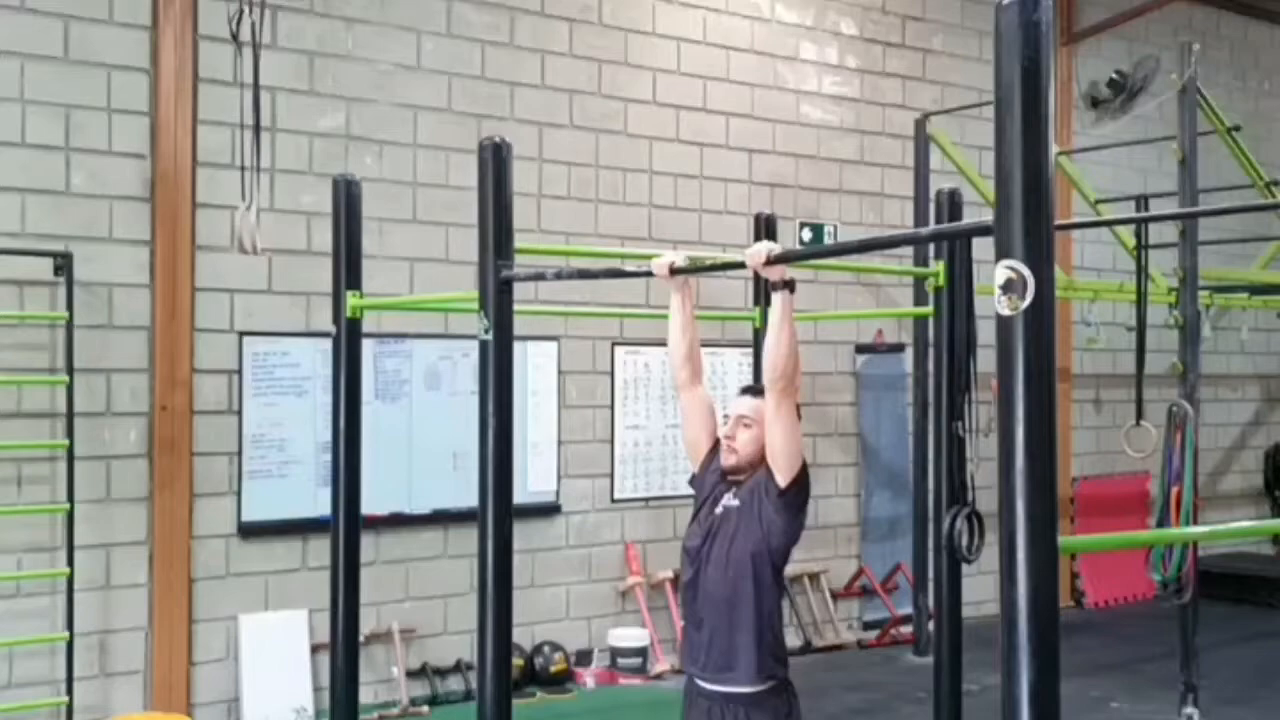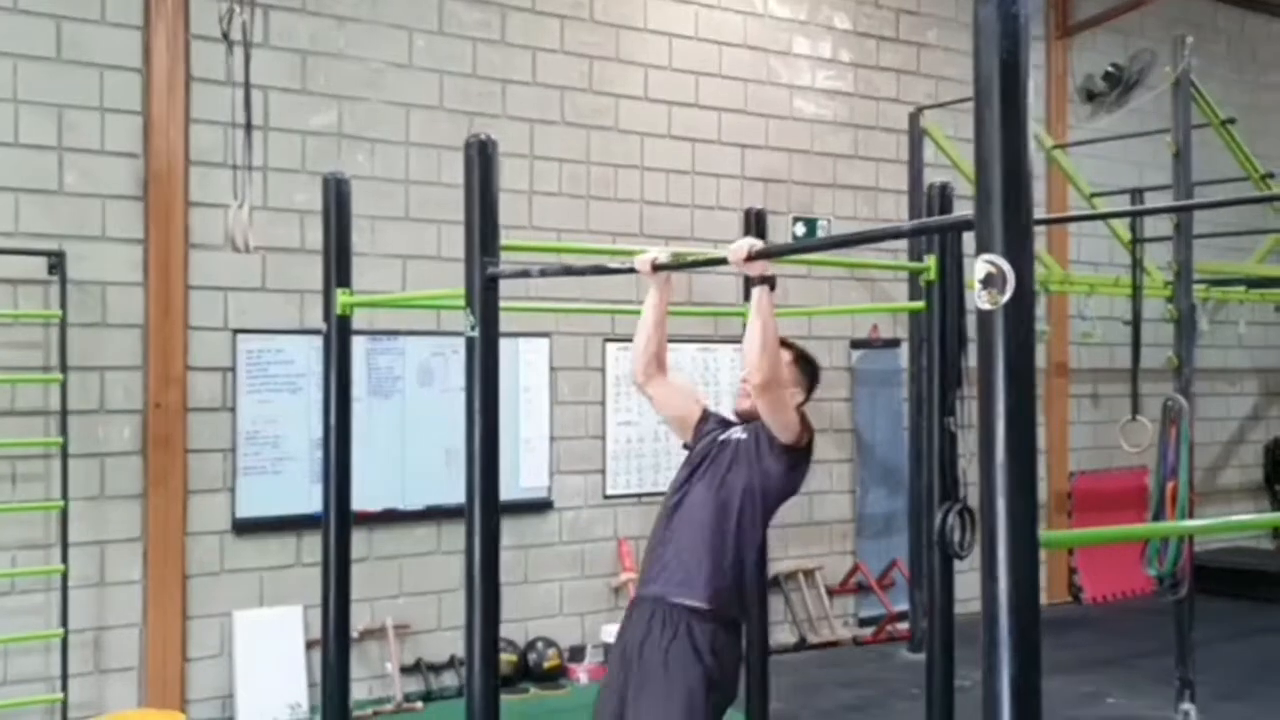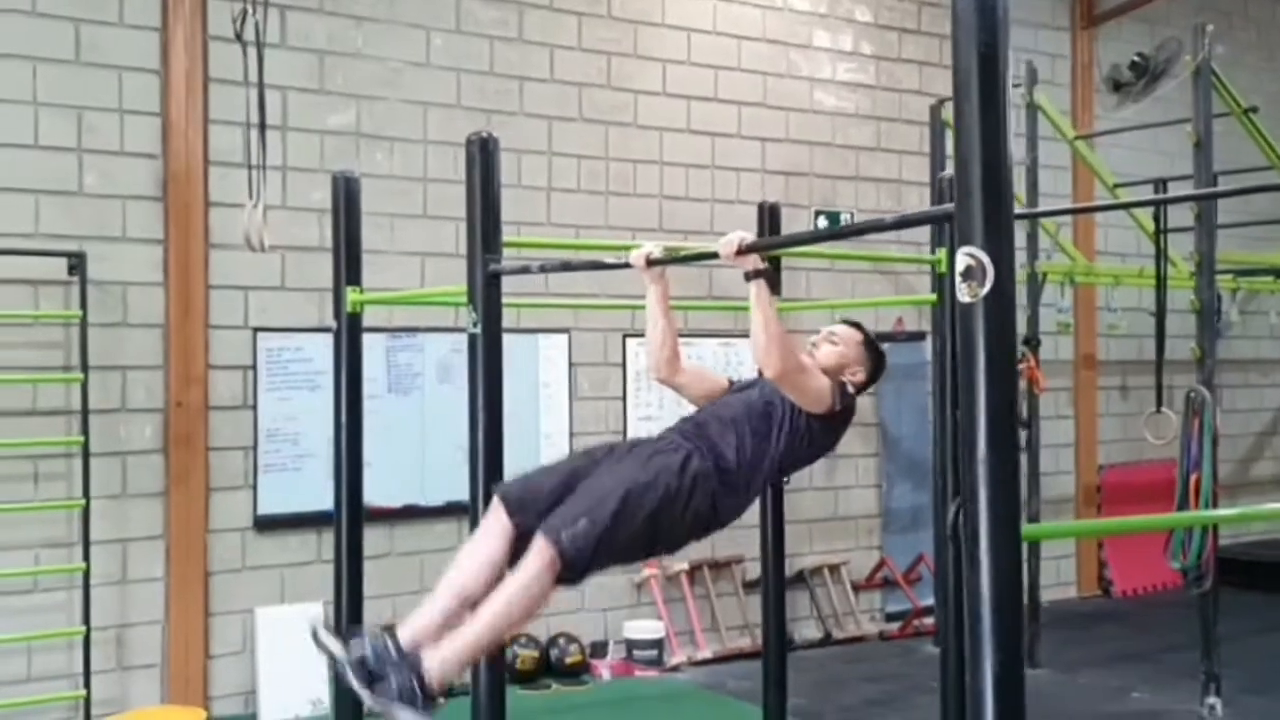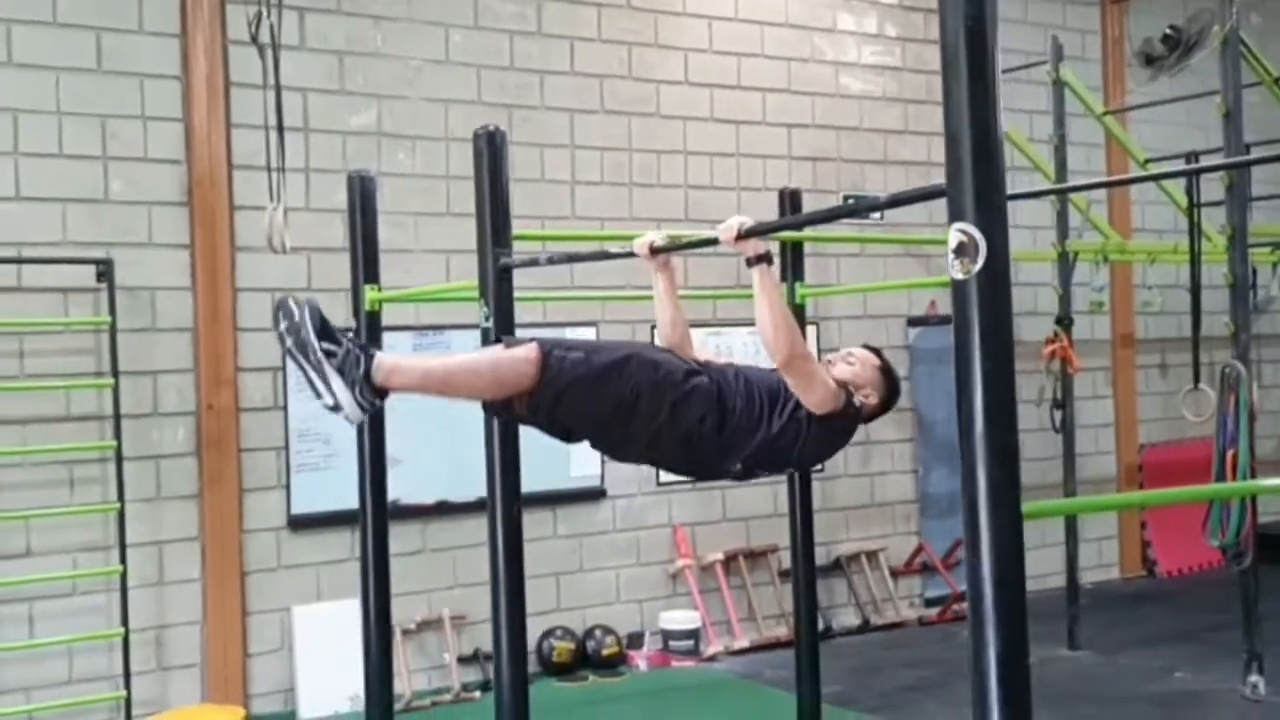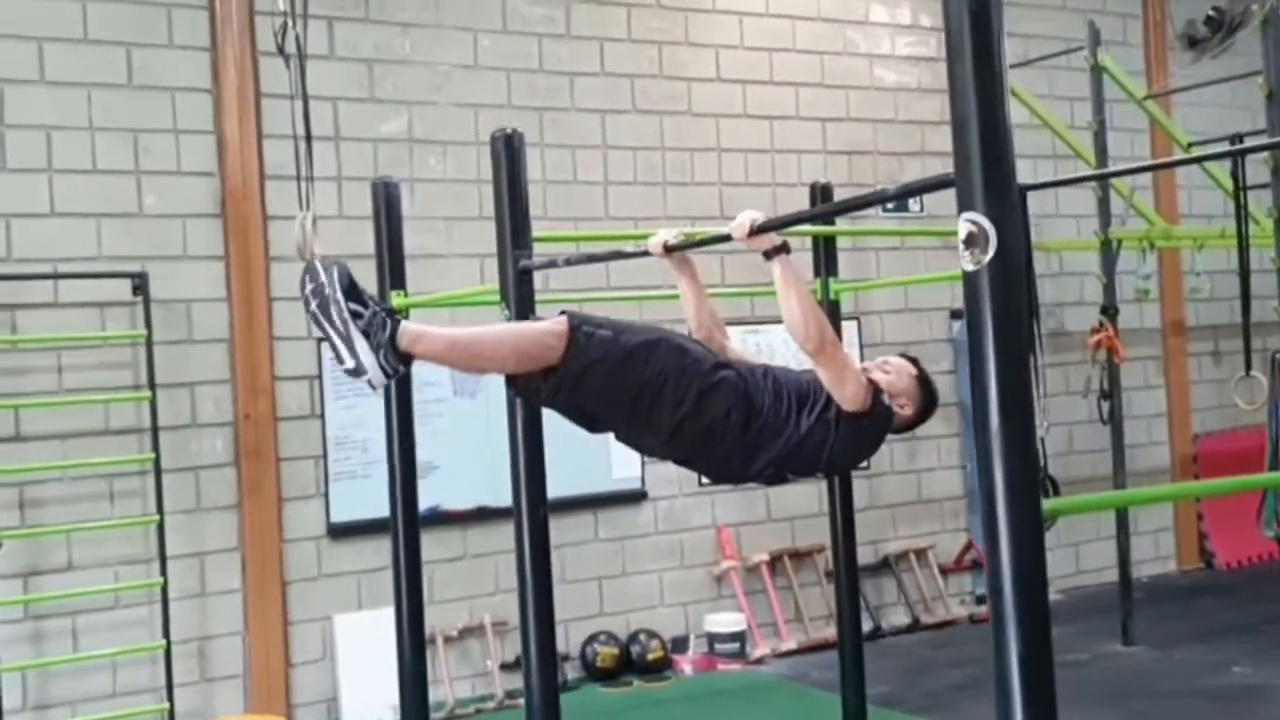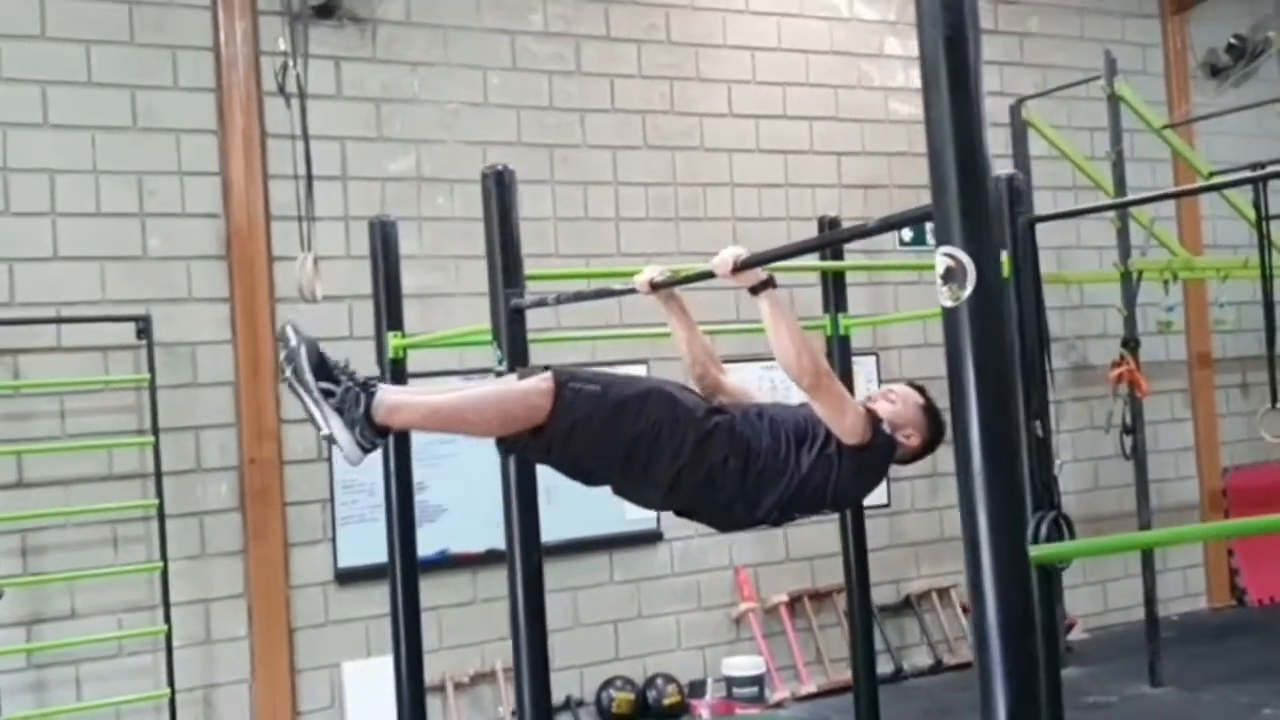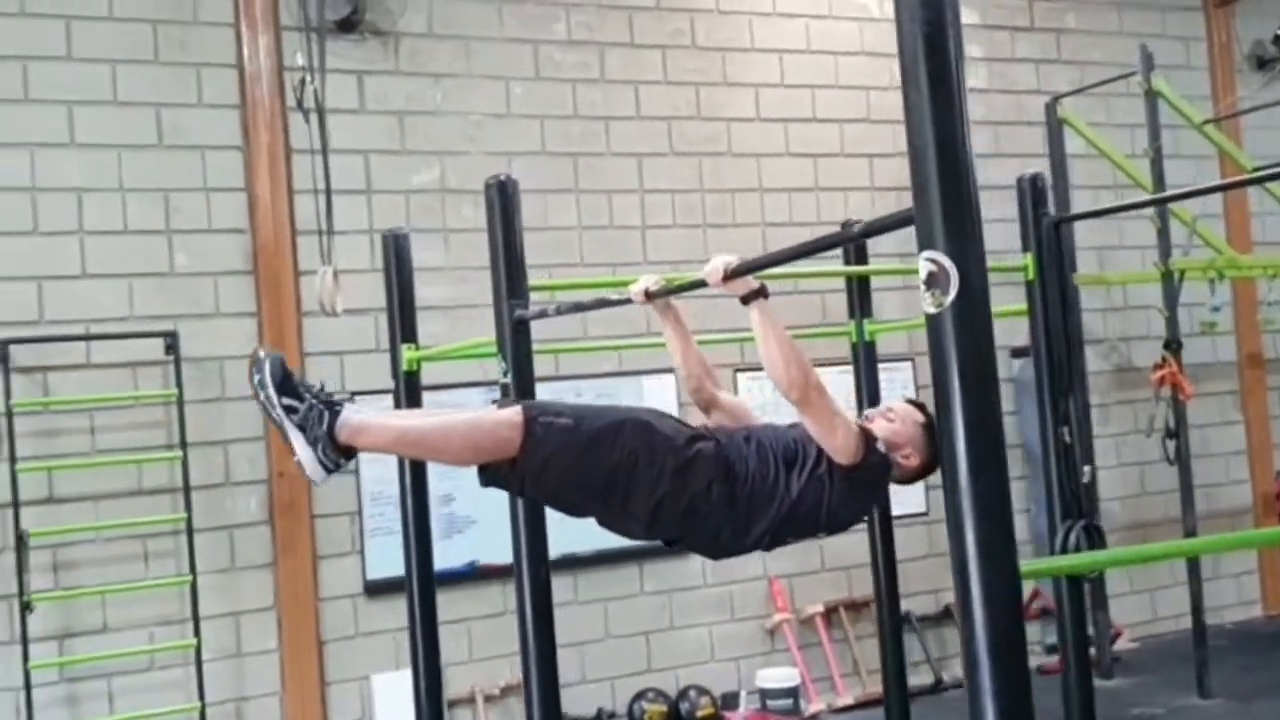
dt=0.5s
person 1, frame 1
left shoulder: (777, 495)
right shoulder: (713, 482)
left elbow: (780, 388)
right elbow: (688, 380)
left wrist: (780, 288)
right wrist: (679, 290)
person 1, frame 2
left shoulder: (786, 445)
right shoulder: (715, 434)
left elbow: (763, 377)
right elbow: (648, 374)
left wrist: (760, 283)
right wrist: (658, 287)
left hip: (697, 628)
right hip: (647, 615)
person 1, frame 3
left shoulder: (825, 401)
right shoulder: (755, 391)
left elbow: (779, 366)
right elbow: (667, 368)
left wrist: (755, 276)
right wrist: (657, 284)
left hip: (693, 480)
right hip: (662, 457)
left knee: (551, 545)
right knee: (508, 508)
right ankle: (408, 647)
person 1, frame 4
left shoulder: (831, 416)
right shoulder: (780, 395)
left elbow: (787, 353)
right elbow: (679, 349)
left wrist: (758, 260)
right wrist: (661, 270)
left hip: (693, 412)
right hip: (672, 399)
left knee: (536, 363)
right knee: (522, 363)
left ankle: (368, 374)
right ankle: (365, 368)
person 1, frame 5
left shoulder: (861, 419)
right shoulder: (804, 398)
left elbow: (818, 343)
right elbow: (714, 343)
left wrist: (775, 252)
right wrist: (683, 267)
left hip: (716, 411)
right hip: (701, 402)
left knee: (560, 336)
right knee: (542, 353)
left ankle: (392, 338)
right ankle: (385, 341)
person 1, frame 6
left shoulder: (862, 451)
right shoulder: (805, 435)
left elbow: (811, 375)
right elbow: (711, 380)
left wrist: (760, 287)
right wrist: (671, 302)
left hip: (710, 457)
right hip: (694, 452)
left knee: (543, 394)
right knee: (530, 402)
left ankle: (373, 409)
right ankle: (369, 404)
person 1, frame 7
left shoulder: (859, 471)
right shoulder: (799, 452)
left elbow: (802, 391)
right elbow: (708, 395)
left wrist: (752, 297)
right wrist: (667, 313)
left hip: (696, 484)
right hip: (689, 478)
left knee: (514, 428)
right knee: (503, 424)
left ankle: (337, 431)
right ankle: (337, 422)
